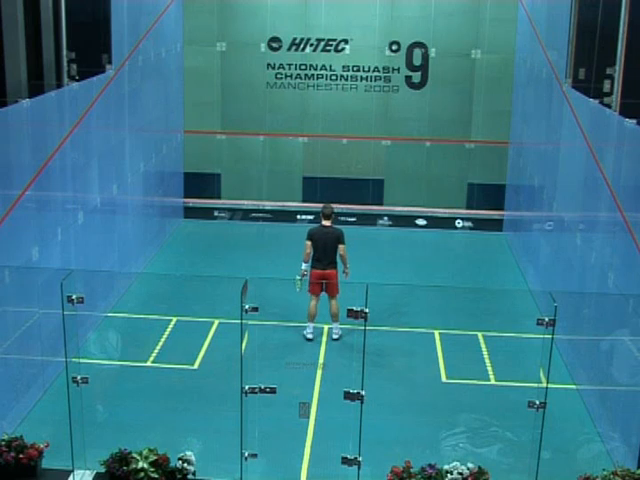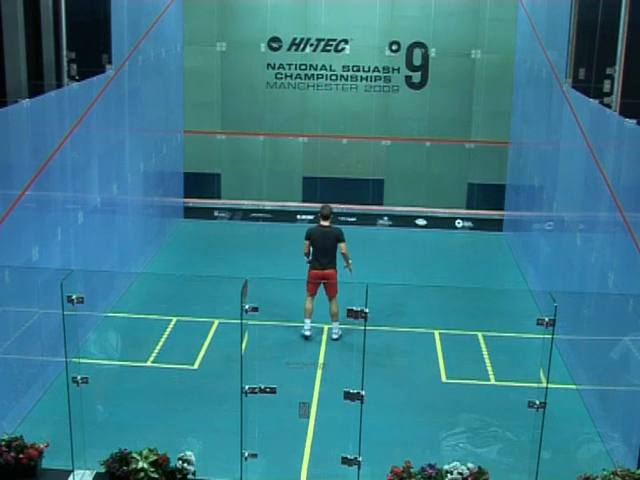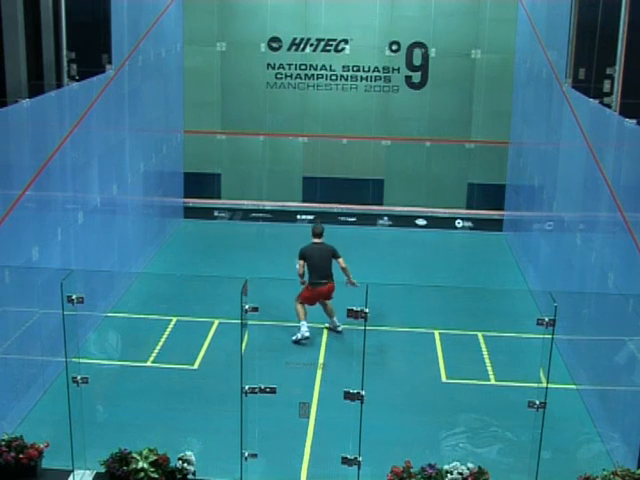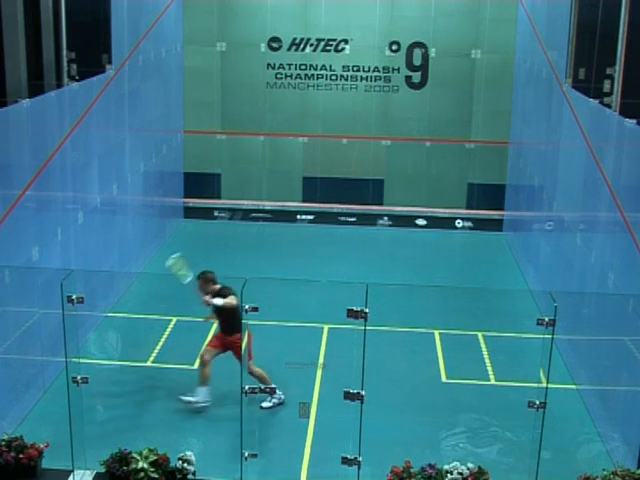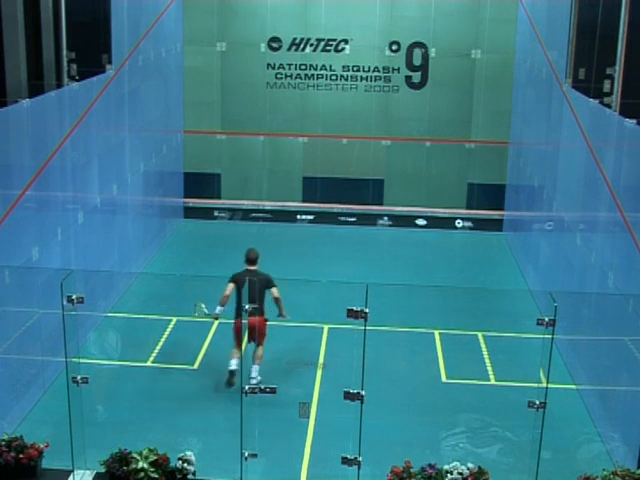
dt=1s
person 1, frame 1
left shoulder: (312, 231)
right shoulder: (338, 232)
left elbow: (308, 252)
right elbow: (342, 253)
left wrist: (304, 267)
right wrist: (346, 267)
left hip: (316, 270)
right hip: (331, 271)
left knee: (314, 300)
right knee: (333, 300)
left ankle: (309, 331)
right ankle: (335, 331)
person 1, frame 2
left shoulder: (310, 231)
right shoulder: (337, 231)
left elbow: (306, 251)
right elbow: (344, 251)
right wrist: (349, 263)
left hip: (314, 270)
right hip: (330, 271)
left knee: (310, 298)
right knee: (332, 300)
left ankle: (307, 328)
right ankle: (335, 331)
person 1, frame 3
left shoulder: (304, 250)
right shoulder: (331, 249)
left elbow: (301, 272)
right elbow: (343, 265)
left wrist: (302, 280)
right wrist: (349, 278)
left hip: (314, 287)
right hip: (329, 285)
left knee: (299, 302)
right knee: (324, 302)
left ankle: (303, 331)
right ankle: (335, 325)
person 1, frame 4
left shoulder: (226, 292)
right shoulder: (213, 294)
left elbow: (234, 303)
left wrist: (214, 302)
left hip: (238, 335)
right hip: (224, 334)
left knee: (249, 368)
right knee: (205, 358)
left ankle: (277, 395)
right ankle: (202, 397)
person 1, frame 5
left shoulder: (237, 276)
right shoulder: (265, 277)
left elbow: (227, 294)
right elbow: (276, 296)
left wrist: (218, 310)
right wrist: (281, 311)
left hip: (240, 318)
right hip: (258, 318)
left knee: (238, 347)
right knee: (259, 344)
left ankle: (233, 366)
right ankle: (254, 376)
